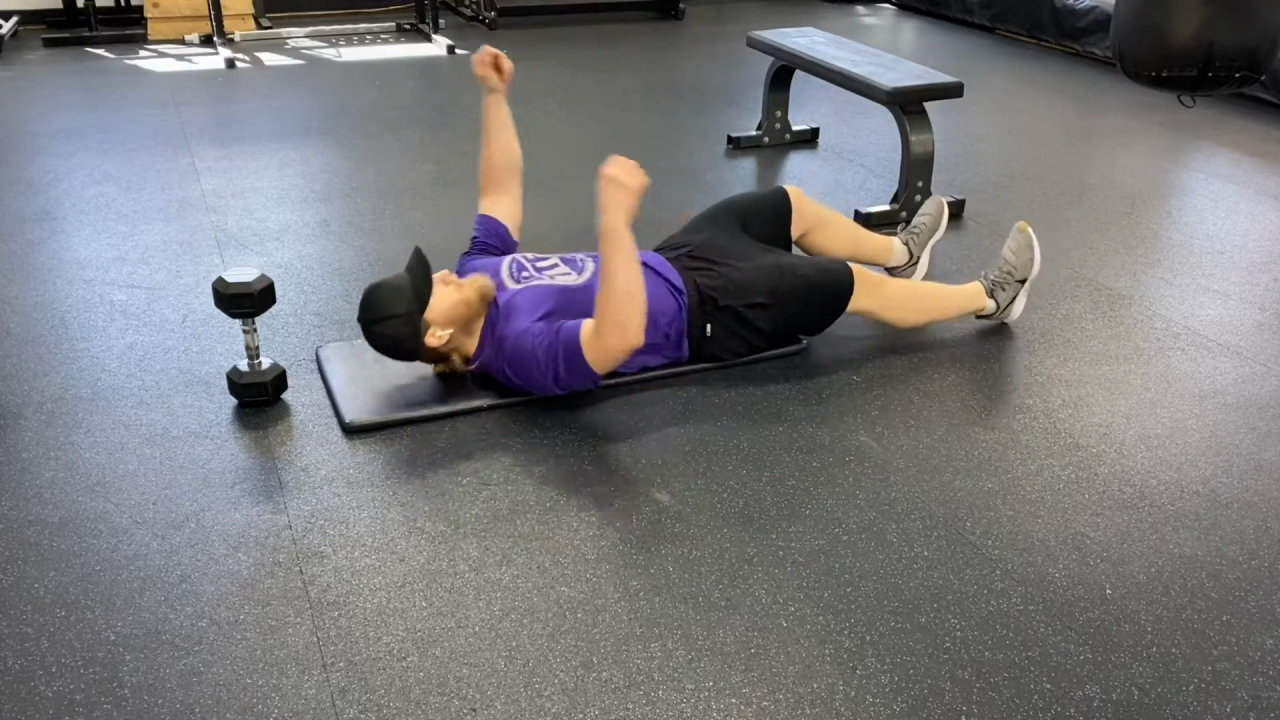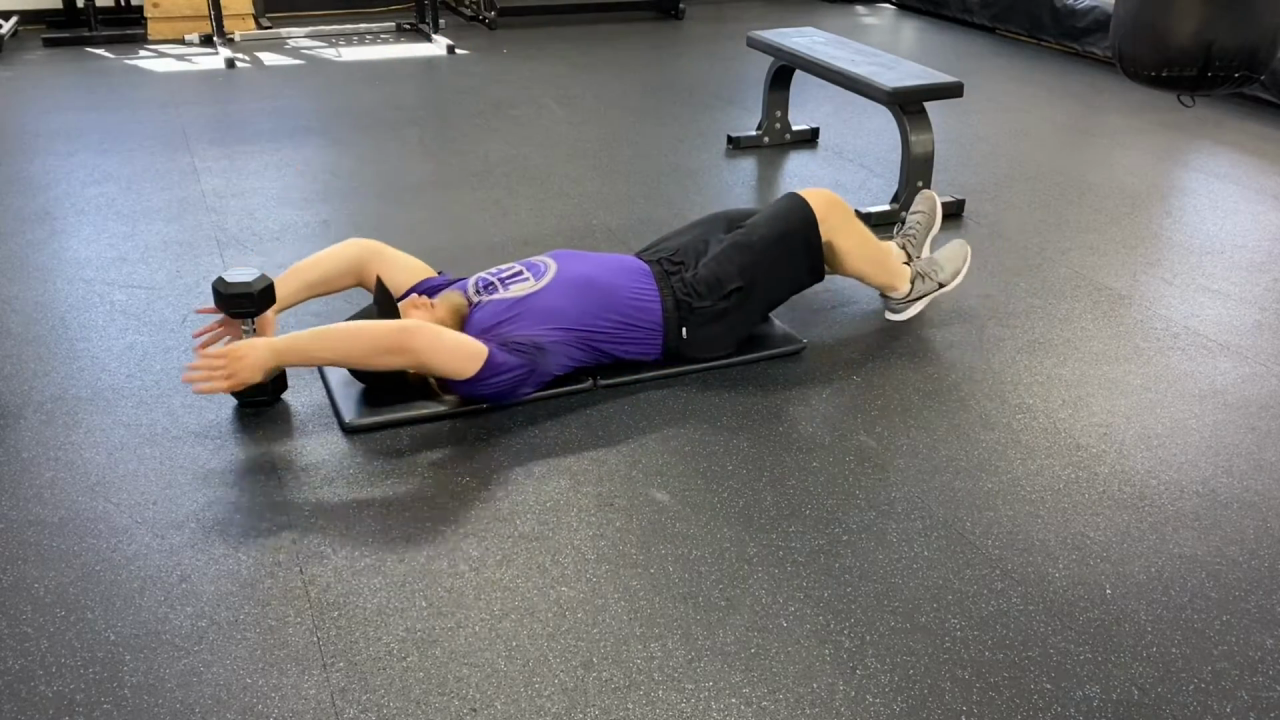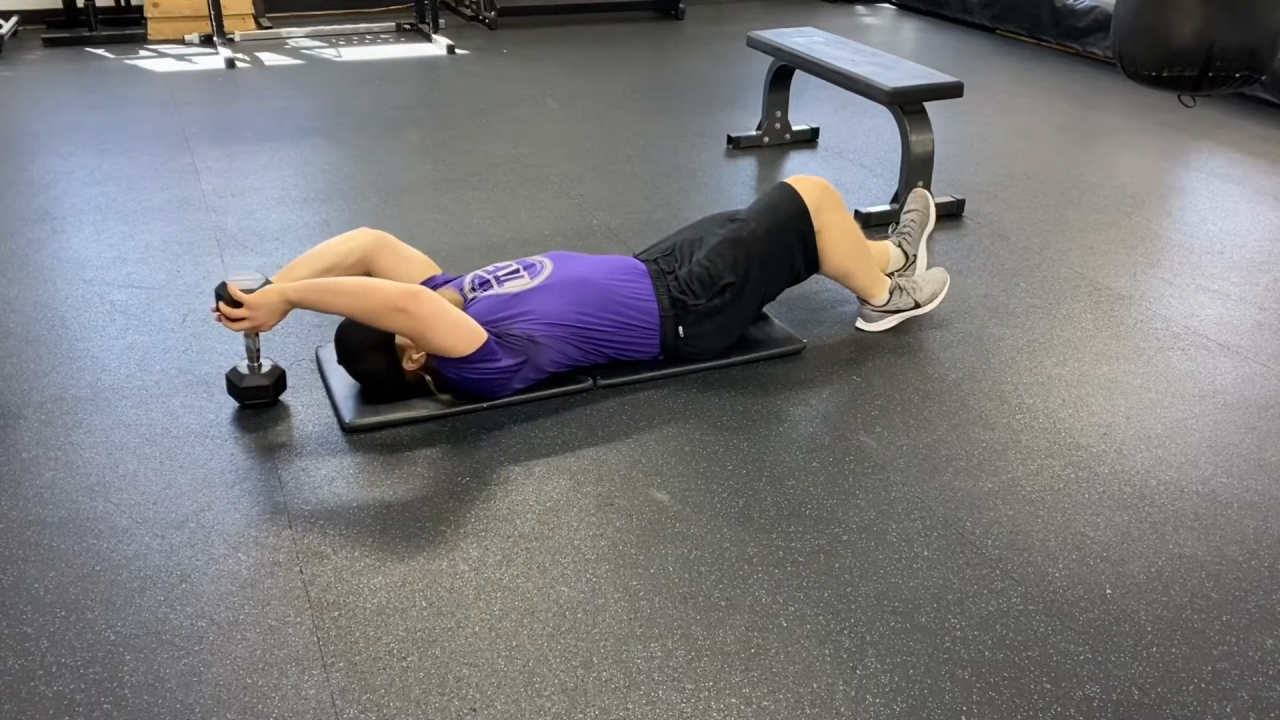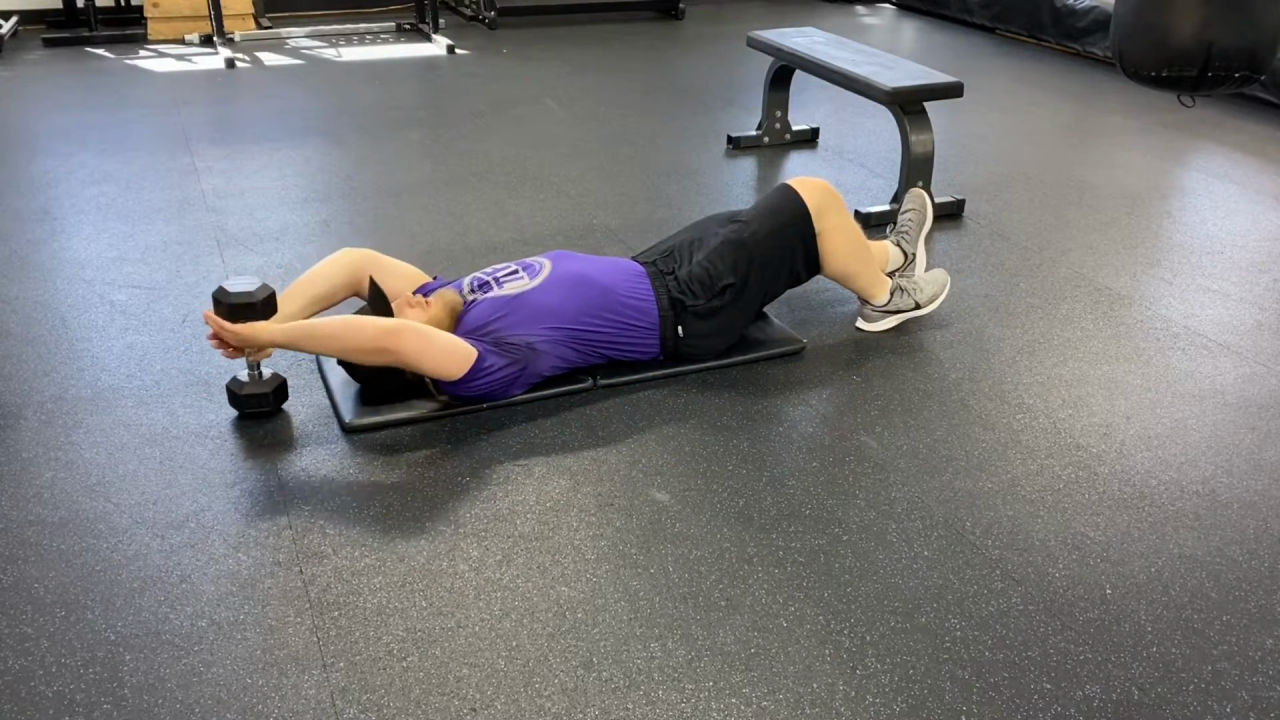
dt=1s
person 1, frame 1
left shoulder: (477, 272)
right shoulder: (520, 350)
left elbow: (502, 187)
right elbow: (622, 335)
left wrist: (494, 94)
right wrist: (615, 216)
left hip: (665, 265)
right hip: (698, 314)
left knee: (795, 204)
right knee: (859, 287)
left ankle: (898, 254)
right ankle: (986, 297)
person 1, frame 2
left shoulder: (449, 299)
right shoulder: (487, 372)
left elbow: (364, 253)
right elbow: (404, 341)
left wrist: (265, 302)
right wrist: (271, 350)
left hip: (649, 270)
right hip: (687, 314)
left knee: (770, 219)
right knee: (820, 208)
left ankle: (891, 251)
right ankle: (904, 285)
person 1, frame 3
left shoulder: (451, 300)
right shoulder: (478, 366)
left elbow: (371, 245)
right elbow: (406, 300)
left wrist: (273, 288)
right wrist: (282, 297)
left hip: (650, 272)
right hip: (684, 314)
left knee: (774, 220)
right knee: (810, 197)
left ankle: (885, 254)
right ankle: (883, 298)
person 1, frame 4
left shoulder: (450, 300)
right shoulder: (481, 366)
left elbow: (358, 260)
right elbow: (390, 341)
left wrist: (271, 312)
right wrist: (269, 333)
left hip: (650, 273)
right hip: (684, 314)
left knee: (773, 220)
right knee: (811, 198)
left ankle: (883, 255)
right ankle: (884, 297)
